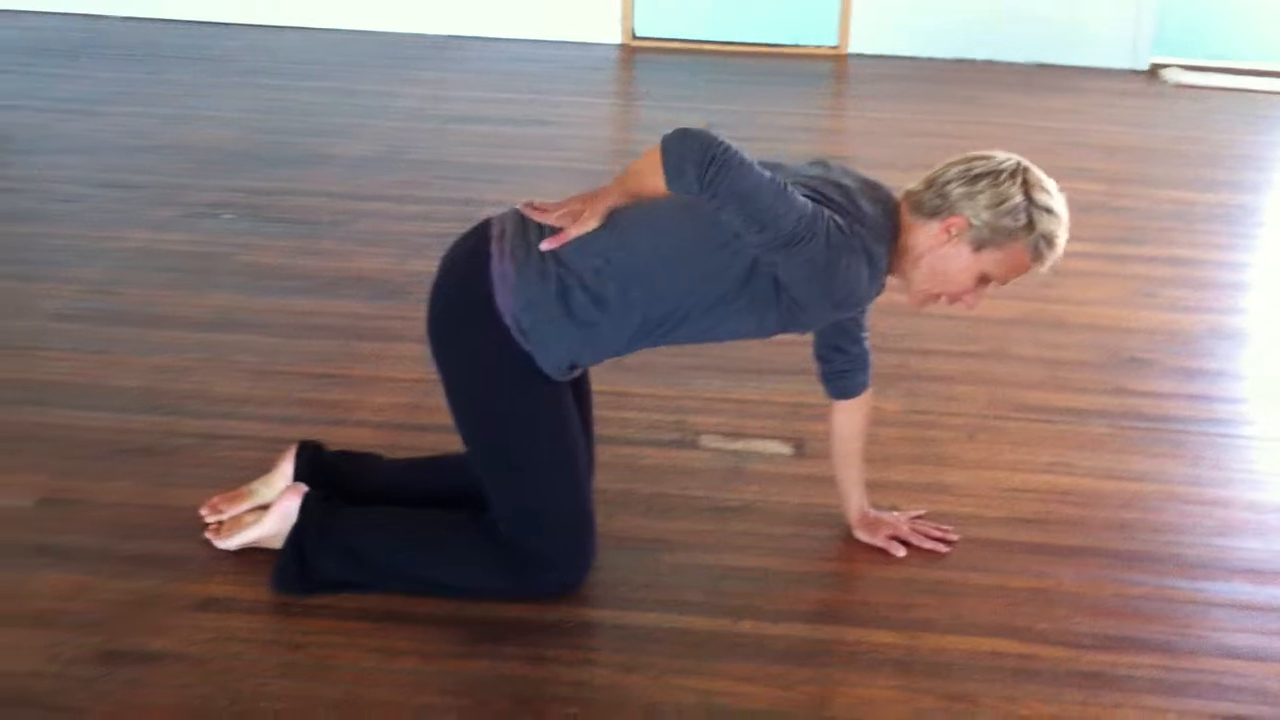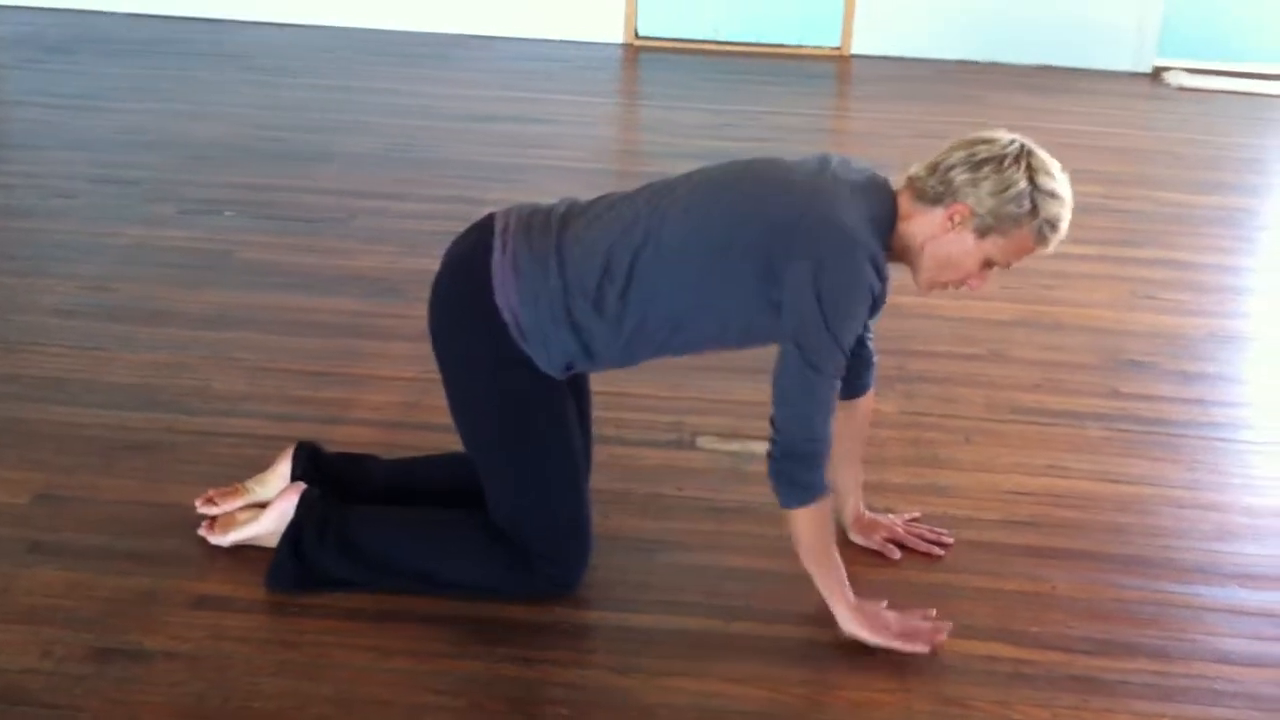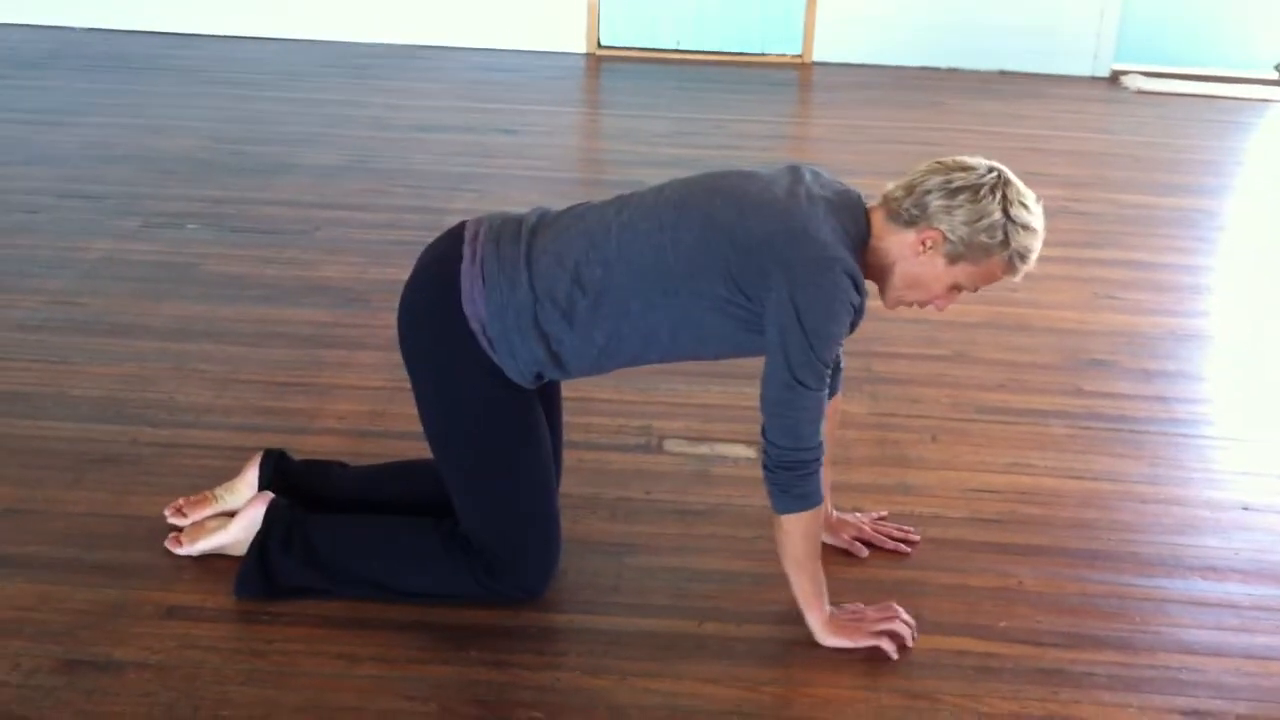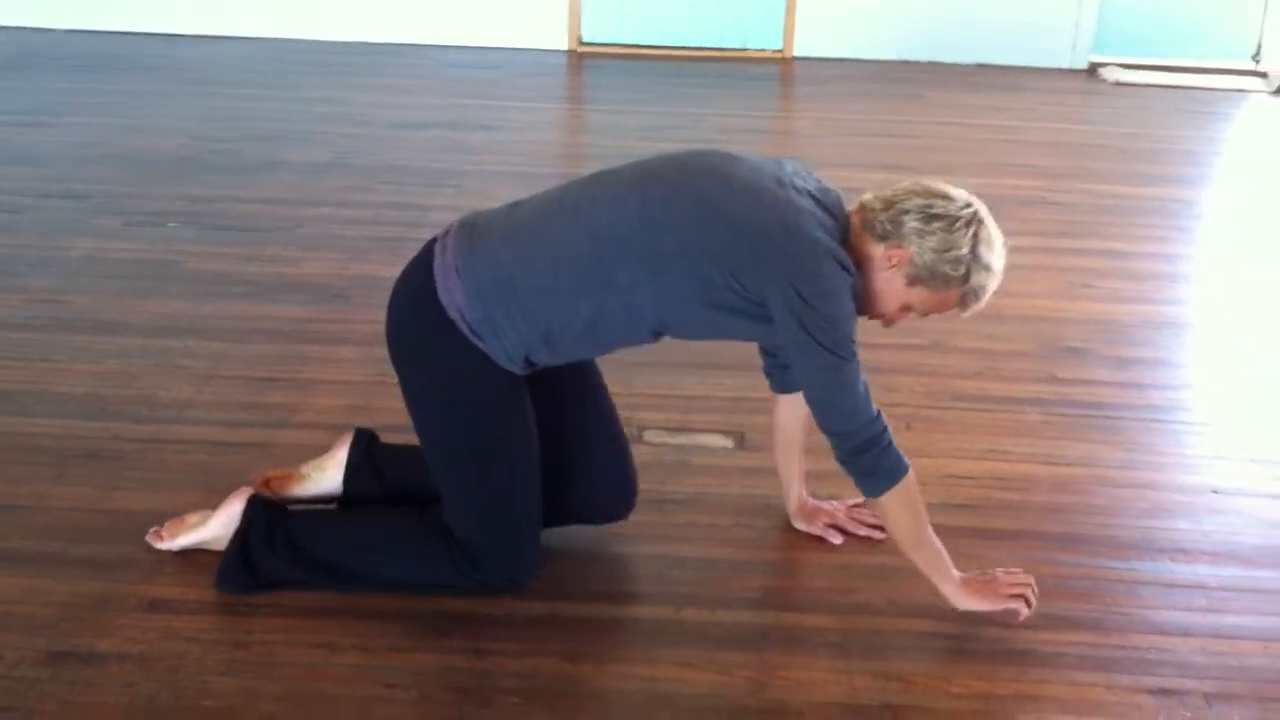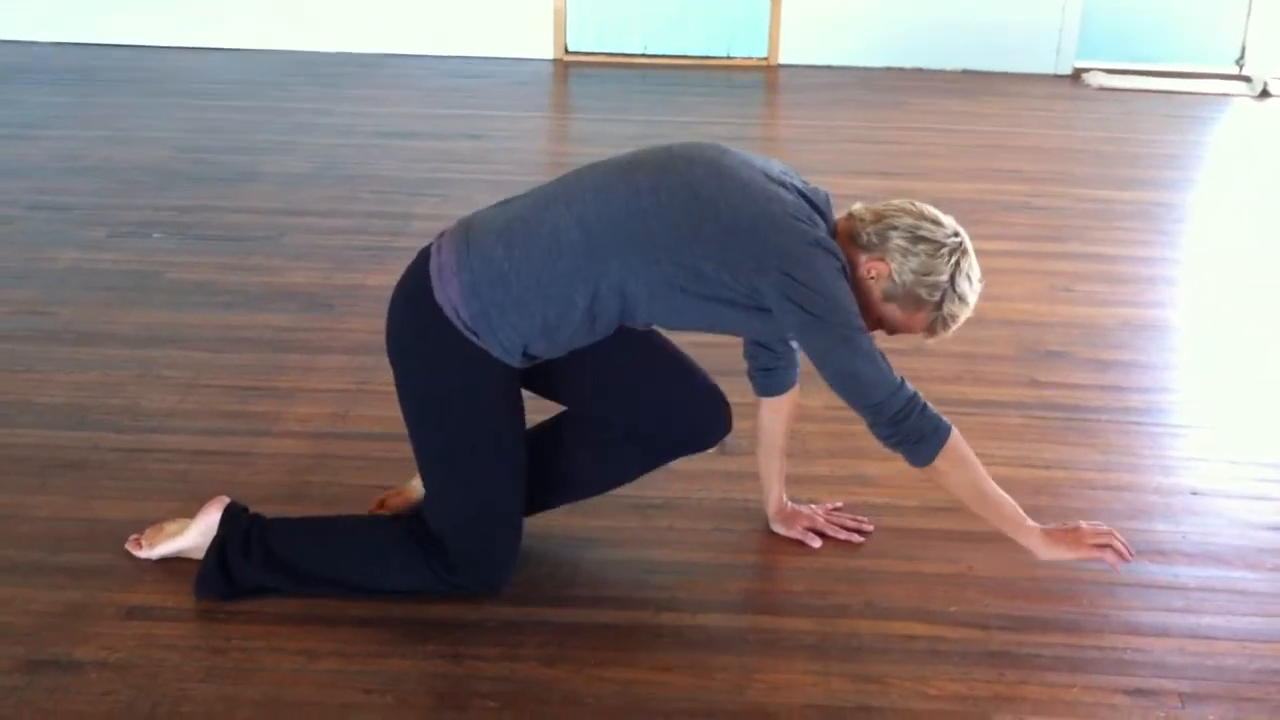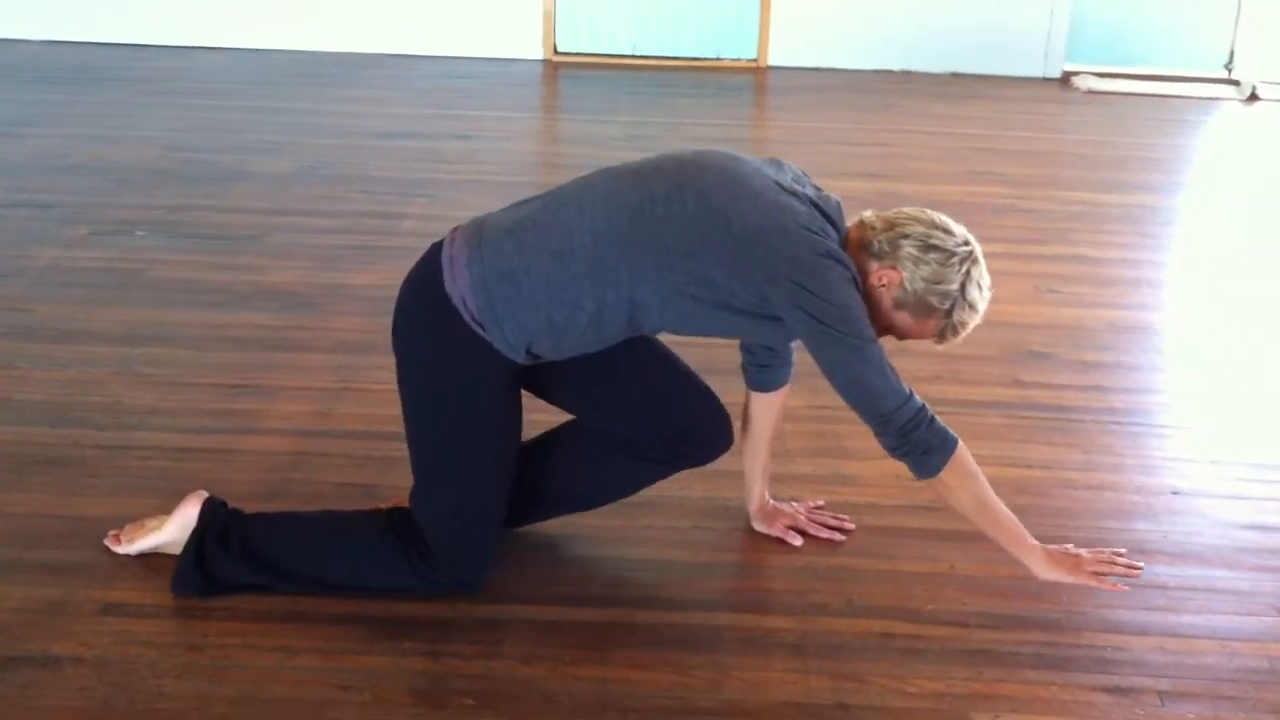
dt=0.7s
person 1, frame 1
left shoulder: (861, 219)
right shoulder: (840, 258)
left elbow: (845, 364)
right elbow: (697, 151)
left wrist: (859, 510)
right wrist: (605, 205)
left hip: (526, 295)
right hip: (495, 310)
left knee: (545, 487)
right knee: (552, 559)
left ankle: (315, 473)
right ankle: (304, 528)
person 1, frame 2
left shoulder: (861, 204)
right shoulder: (843, 256)
left elbow: (851, 366)
right elbow: (796, 452)
left wrist: (856, 512)
right wrist: (843, 606)
left hip: (522, 284)
right hip: (497, 312)
left knee: (539, 488)
right knee: (548, 560)
left ankle: (312, 474)
right ankle: (304, 527)
person 1, frame 3
left shoulder: (832, 212)
right shoulder: (822, 273)
left elbow: (818, 376)
right elbow: (790, 458)
left wrist: (825, 515)
right wrist: (822, 618)
left hip: (495, 287)
right hip: (465, 320)
left knee: (506, 493)
right knee: (515, 565)
left ankle: (277, 482)
right ankle: (269, 535)
person 1, frame 4
left shoulder: (808, 212)
right shoulder: (811, 267)
left elbow: (787, 364)
right elbow: (866, 444)
left wrist: (797, 500)
right wrist: (955, 584)
left hip: (500, 299)
right hip: (454, 321)
left knee: (601, 496)
right knee: (496, 559)
left ankle: (358, 470)
right ankle: (252, 532)
person 1, frame 5
left shoulder: (793, 217)
right shoulder: (803, 262)
left elbow: (773, 358)
right elbow: (904, 420)
left wrist: (778, 503)
right wrist: (1035, 535)
left hip: (516, 303)
right hip: (453, 322)
left knee: (694, 419)
right knee: (473, 563)
left ankle: (464, 480)
right ankle: (232, 540)
person 1, frame 6
left shoulder: (802, 217)
right shoulder: (815, 268)
left elbow: (767, 356)
right elbow: (909, 431)
left wrist: (759, 499)
right wrist: (1036, 555)
left hip: (517, 304)
right hip: (460, 317)
left knee: (694, 433)
right knee: (453, 565)
left ankle: (456, 491)
right ankle: (212, 535)
